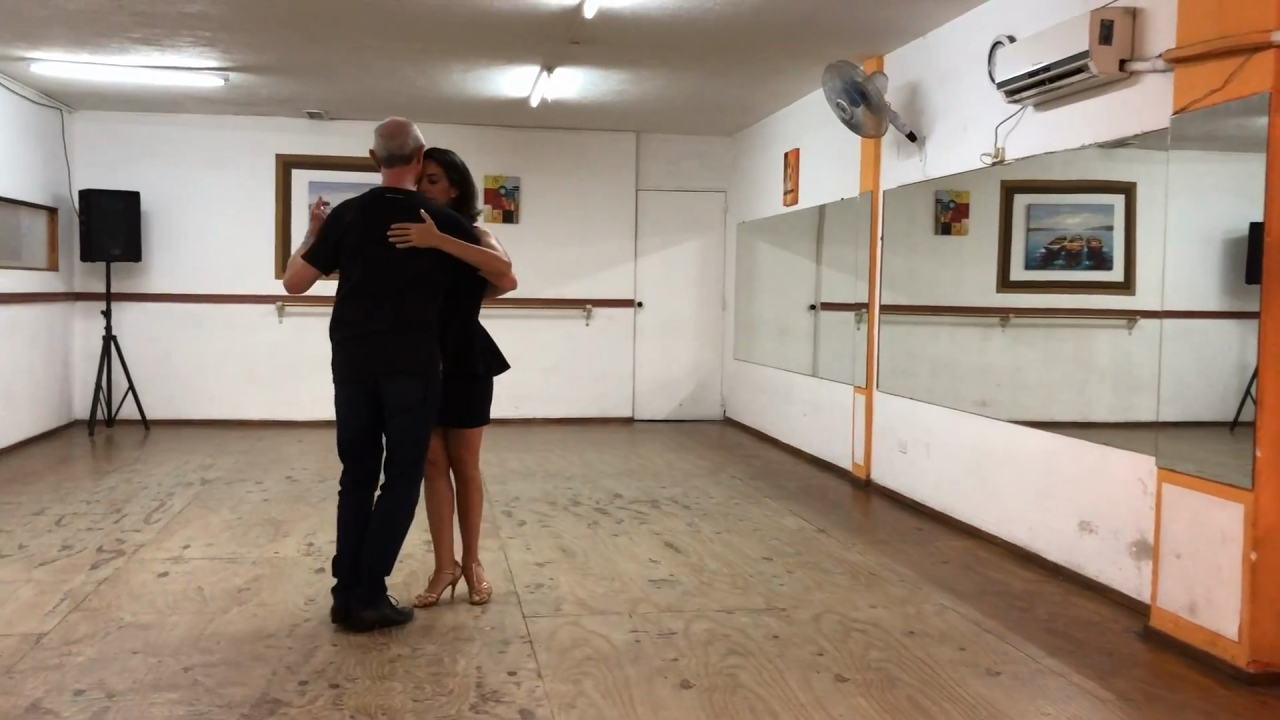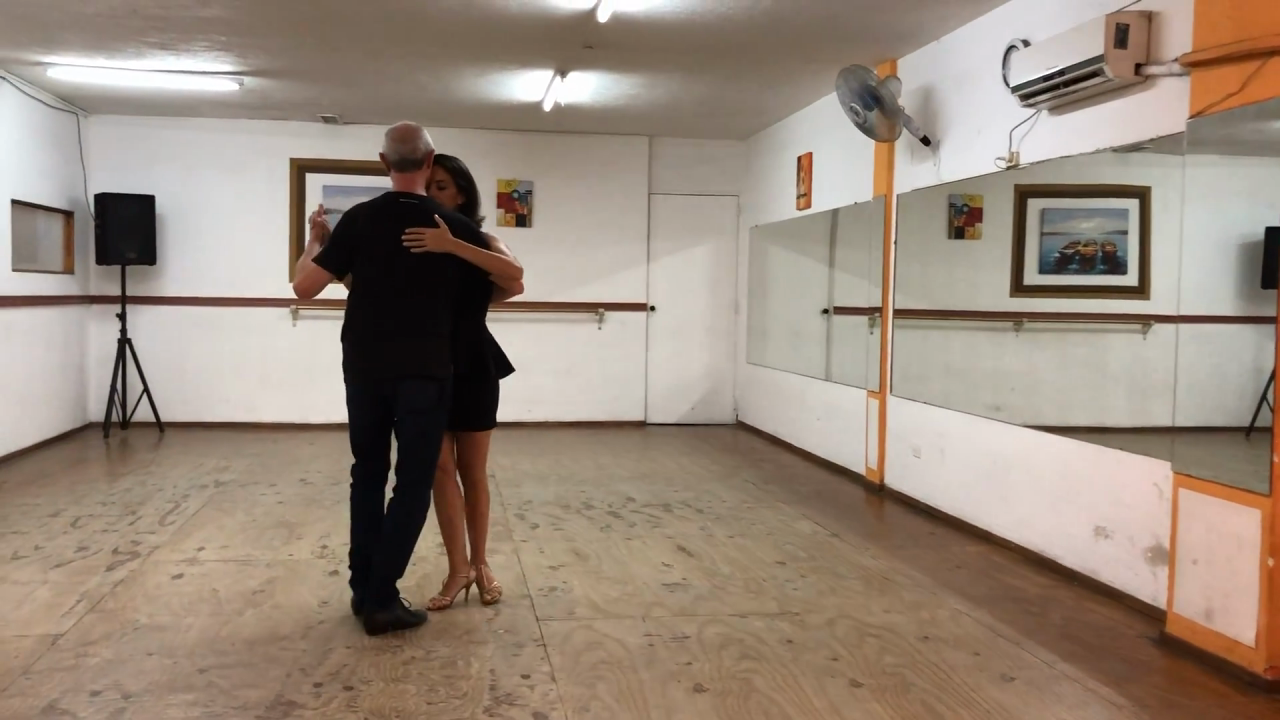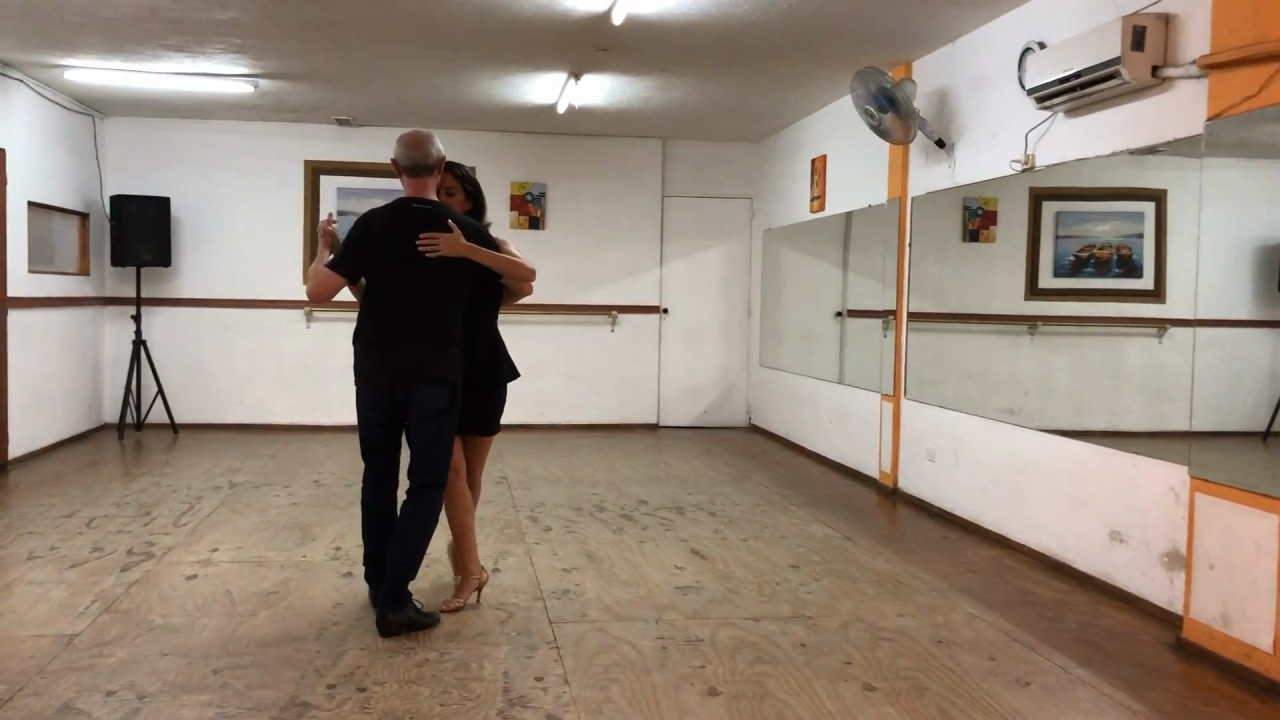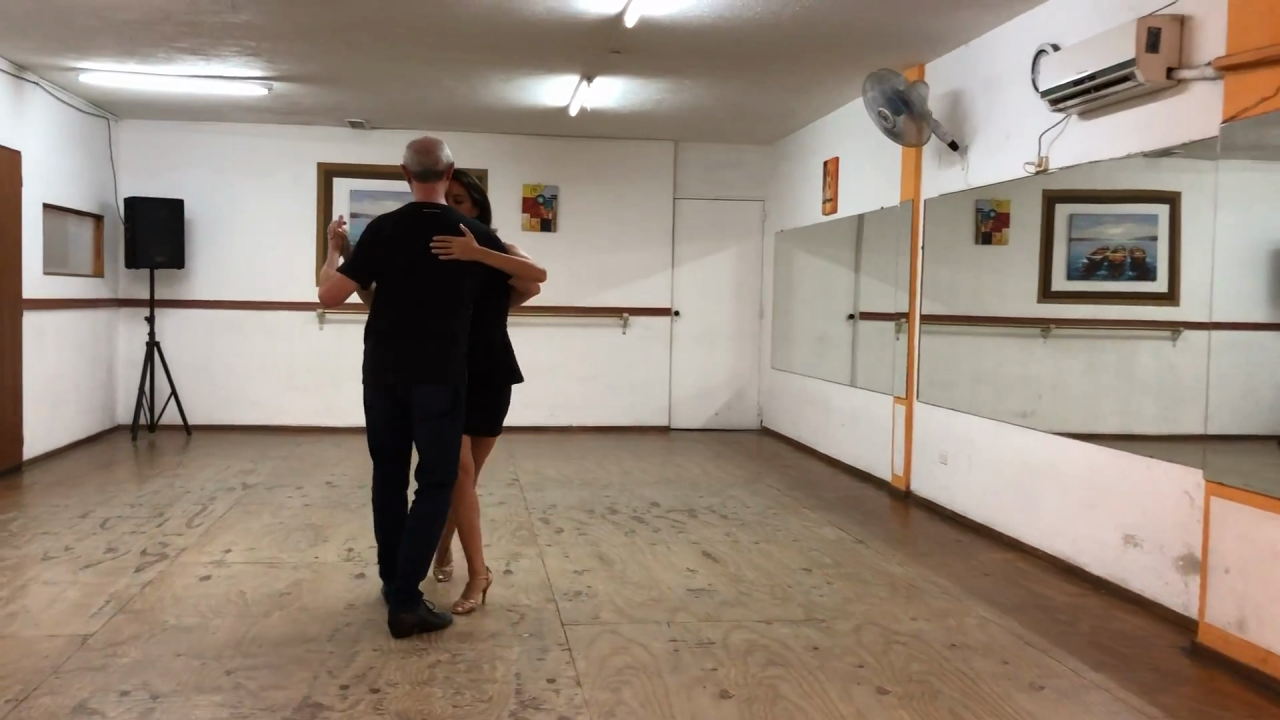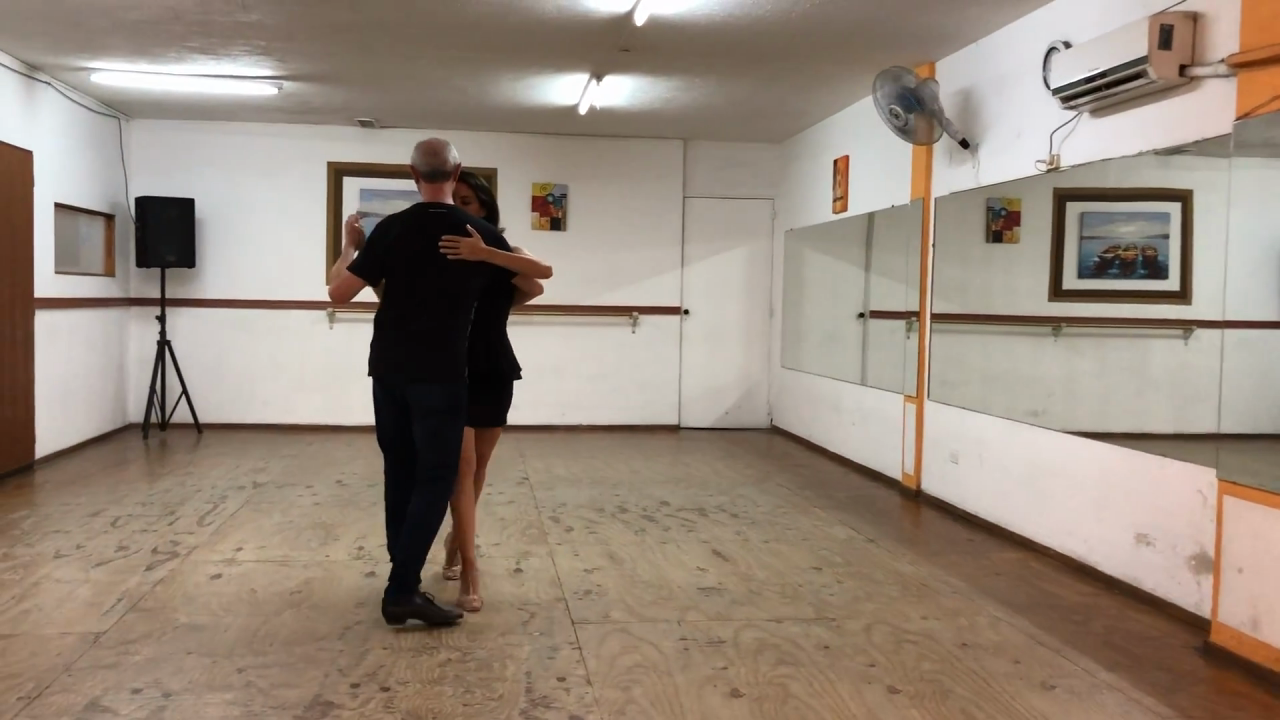
dt=0.2s
person 1, frame 1
left shoulder: (347, 215)
right shoulder: (443, 222)
left elbow: (294, 282)
left wrist: (314, 235)
right wrist: (479, 238)
left hip: (353, 366)
right hip: (412, 369)
left knee: (356, 476)
right knee: (402, 479)
left ankle: (346, 593)
right ankle: (368, 597)
person 1, frame 2
left shoulder: (359, 219)
right shoulder: (454, 228)
left elbow: (304, 286)
left wrist: (316, 240)
right wrist: (485, 243)
left hip: (365, 369)
right hip: (424, 372)
left knee: (368, 472)
right knee: (413, 482)
left ankle: (363, 588)
right ankle: (381, 599)
person 1, frame 3
left shoulder: (373, 224)
right shoulder: (467, 232)
left elbow: (317, 292)
left wrist: (325, 248)
left hip: (376, 373)
right hip: (435, 376)
left knee: (378, 475)
right knee: (426, 484)
left ankle: (380, 584)
right ankle: (394, 601)
person 1, frame 4
left shoulder: (384, 229)
right shoulder: (475, 236)
left elbow: (330, 295)
left wrist: (334, 251)
left hip: (384, 374)
right hip: (440, 377)
left knee: (388, 475)
right knee: (435, 483)
left ankle: (394, 581)
right ankle: (405, 599)
person 1, frame 5
left shoulder: (393, 229)
right shoulder: (481, 235)
left elbow: (339, 290)
left wrist: (352, 248)
left hip: (389, 369)
right hip: (439, 375)
left knee: (399, 471)
right knee: (434, 478)
left ankle: (403, 577)
right ankle: (403, 590)
person 2, frame 1
left shoulder: (473, 237)
right shoulder: (409, 239)
left elbow: (503, 269)
left wrist: (438, 240)
left hip: (465, 363)
left knee: (464, 466)
right knee: (433, 465)
left ankle: (471, 562)
right ankle: (445, 566)
person 2, frame 2
left shoulder: (481, 242)
right shoulder: (405, 243)
left elbow: (514, 276)
left wrist: (452, 246)
left hip: (473, 368)
left knee: (473, 470)
right knee: (440, 468)
left ankle: (480, 562)
right ankle: (459, 568)
person 2, frame 3
left shoulder: (489, 248)
right shoulder: (417, 249)
left elbow: (525, 277)
left wrist: (464, 250)
left hip: (483, 370)
left knee: (471, 473)
right knee: (451, 471)
left ankle: (461, 550)
right ankle: (469, 568)
person 2, frame 4
left shoulder: (498, 251)
left elbow: (536, 277)
left wrist: (477, 253)
left hip: (490, 373)
left knee: (467, 473)
right knee: (459, 470)
left ankle: (443, 546)
right ankle: (477, 571)
person 2, frame 5
left shoulder: (503, 253)
right shoulder: (435, 255)
left elbow: (541, 274)
left wrist: (484, 253)
left hip: (493, 371)
left knee: (476, 466)
right knee: (461, 462)
left ankle: (456, 543)
right ankle: (468, 562)
